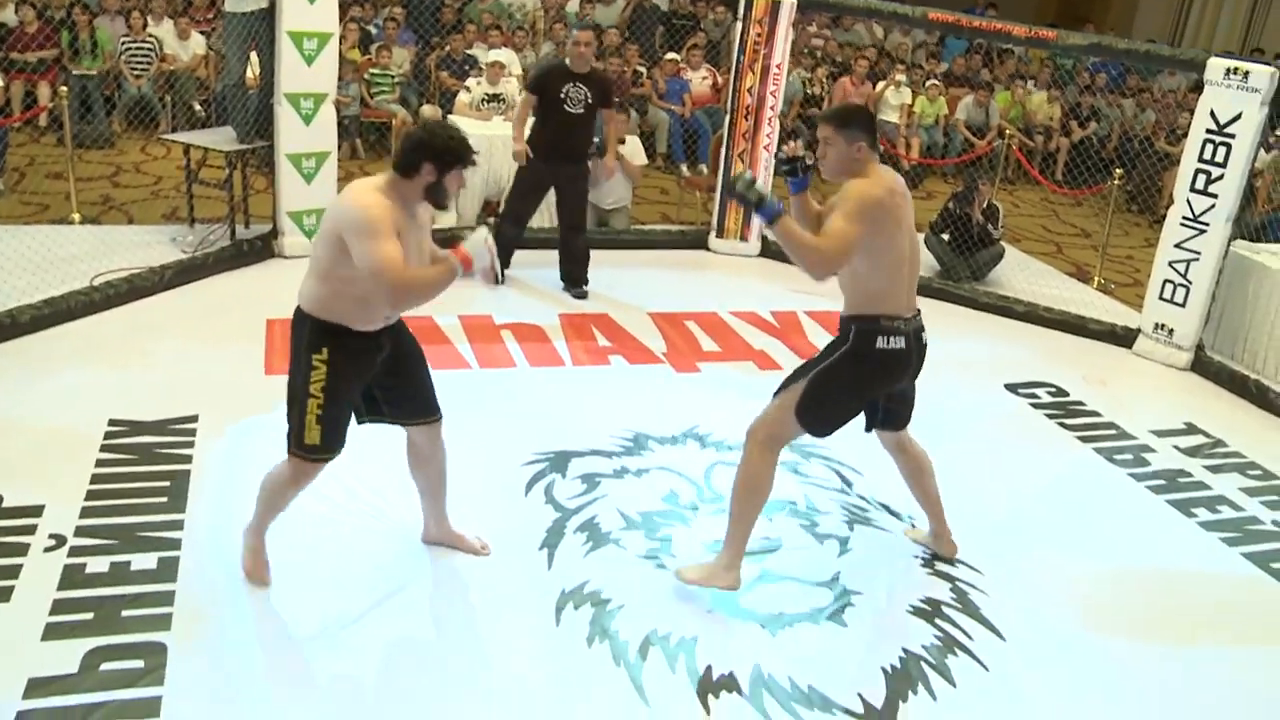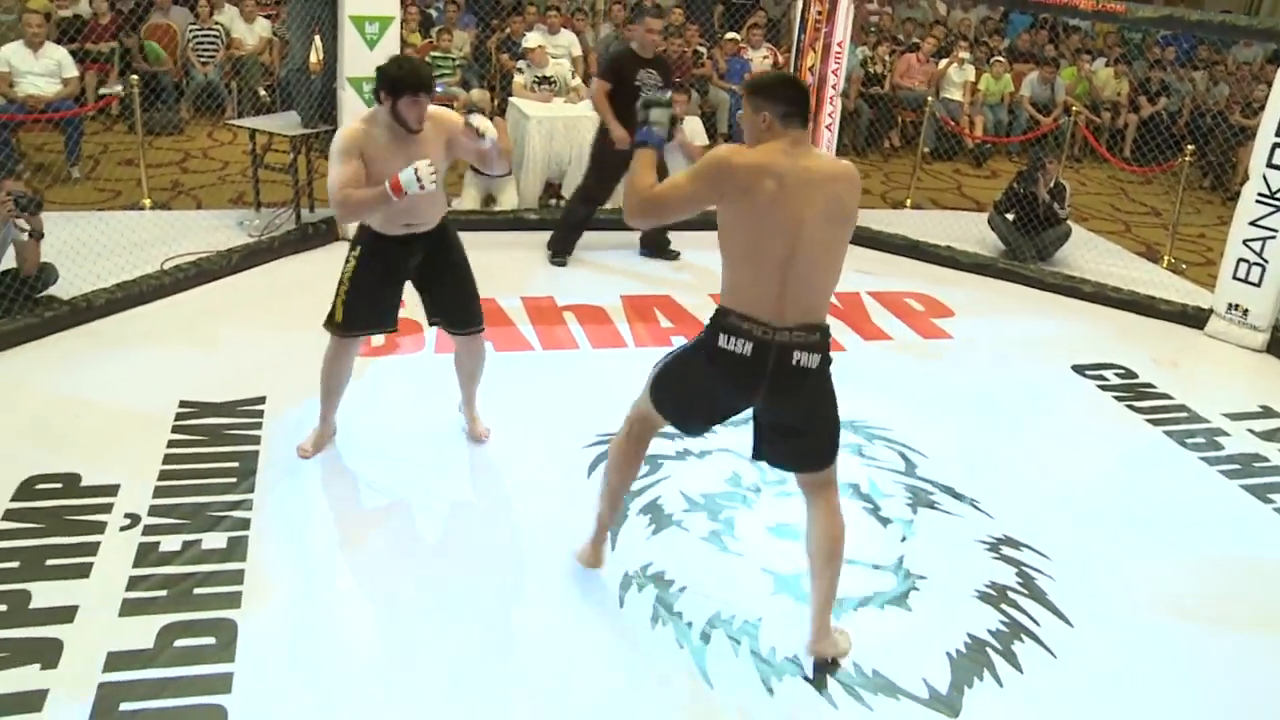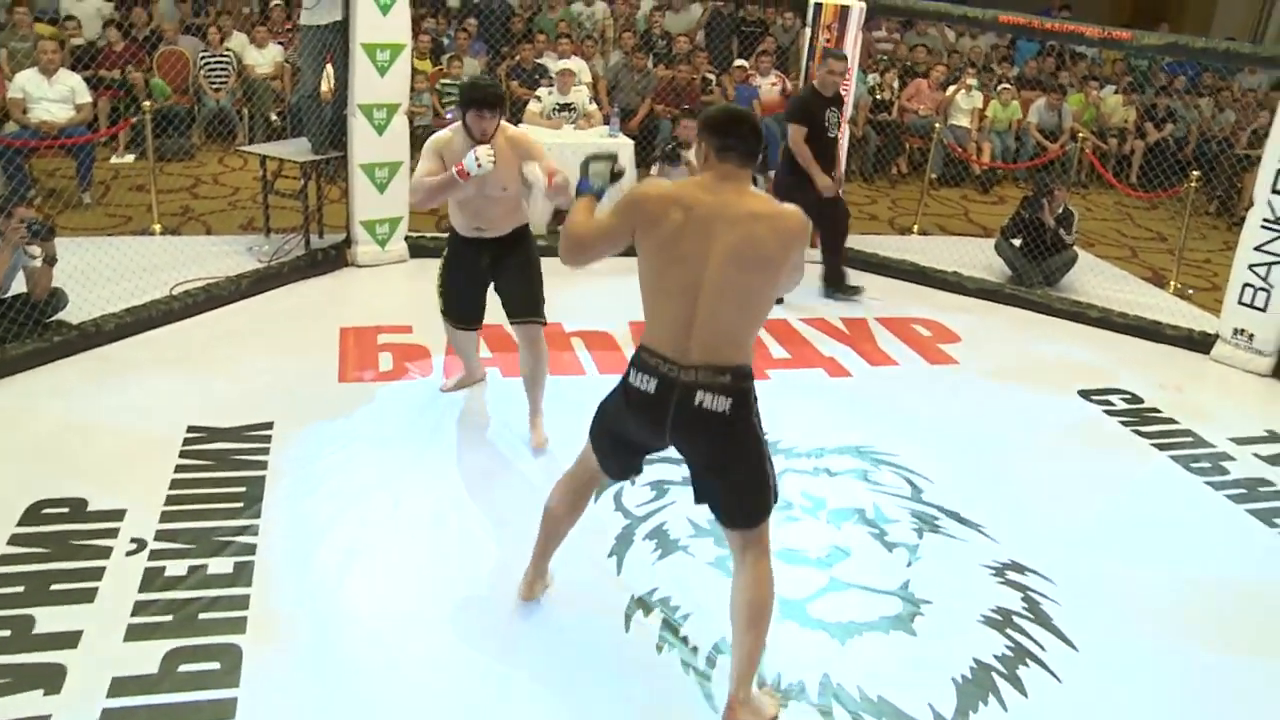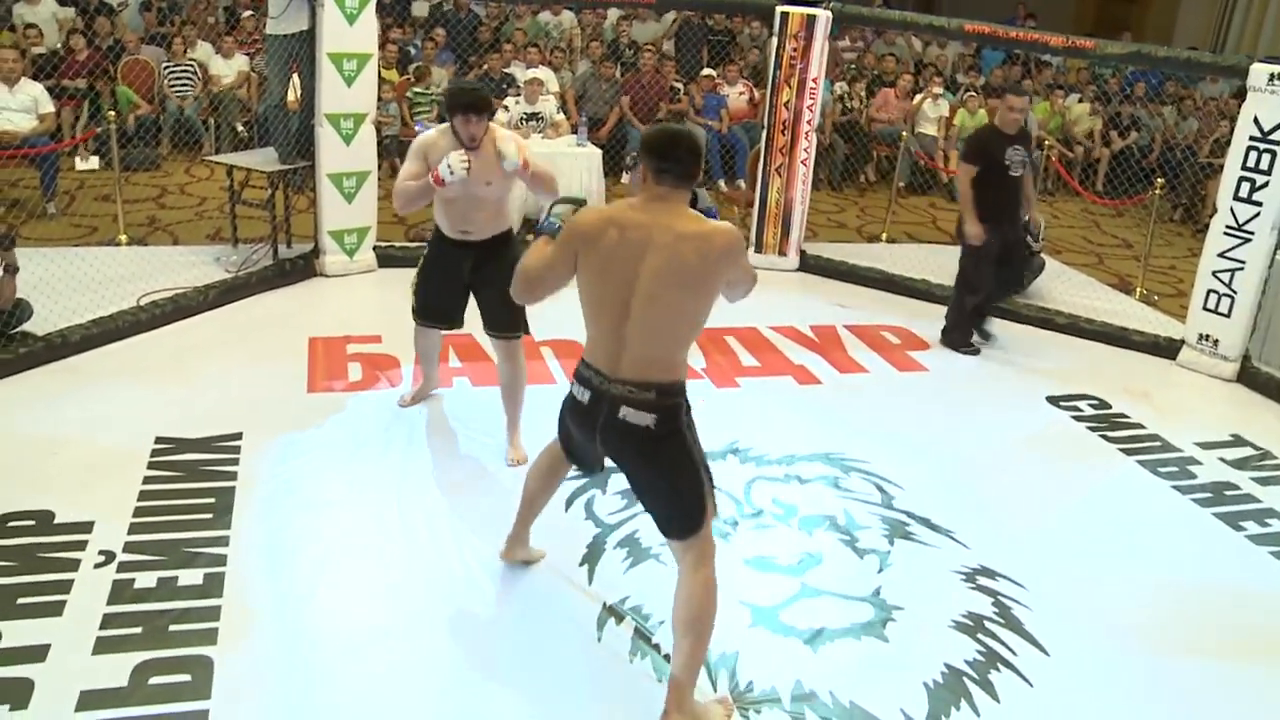
dt=1s
person 1, frame 1
left shoulder: (864, 193)
right shoulder: (888, 183)
left elbow: (820, 263)
right elbow: (820, 228)
left wrist: (766, 209)
right wrist: (798, 184)
left hip: (868, 342)
right hip: (905, 340)
left knee: (763, 435)
right knee: (895, 437)
left ankle: (726, 564)
right ankle: (940, 534)
person 1, frame 2
left shoulder: (734, 165)
right shoulder: (846, 178)
left elbow: (639, 211)
left wrist: (649, 140)
left hip: (731, 347)
right hip: (806, 360)
left knee: (639, 414)
right knee: (822, 491)
left ankle: (596, 540)
right ankle: (822, 632)
person 1, frame 3
left shoulder: (653, 198)
right shoulder: (789, 223)
left elbow: (573, 251)
left wrist: (589, 189)
left hip: (646, 387)
right hip: (723, 403)
left knee: (585, 471)
right knee: (752, 549)
left ankle: (534, 576)
person 1, frame 4
left shoulder: (591, 224)
right shoulder: (721, 240)
left elbow: (524, 289)
right elbow: (740, 290)
left wrist: (549, 229)
left hip: (588, 395)
right hip: (656, 414)
left knee: (561, 452)
right knee: (697, 559)
left ankle: (517, 543)
person 2, frame 1
left shoulder: (415, 203)
right shoulder: (367, 210)
left elbow: (424, 260)
right elbow: (402, 291)
left wrist: (472, 258)
right wrist: (462, 261)
left hip: (385, 332)
right hip: (328, 339)
left knee: (427, 429)
right knee: (307, 461)
left ankle: (437, 526)
right ankle: (255, 535)
person 2, frame 2
left shoulder: (443, 121)
right shoulder: (354, 136)
left elbow: (498, 167)
right elbow: (343, 208)
left wrist: (489, 143)
right wrist: (397, 186)
left hip: (436, 238)
right hip: (379, 244)
left knee: (470, 334)
right knee: (344, 338)
left ankle: (469, 407)
right ankle: (326, 425)
person 2, frame 3
left shoulder: (521, 142)
right shoulder: (440, 143)
left elbow: (563, 189)
right elbow: (418, 199)
left wrist: (547, 184)
right wrist: (462, 171)
left hip: (513, 244)
right hip: (464, 245)
left knee: (530, 331)
right knee: (457, 324)
left ankle: (535, 417)
right ankle: (473, 370)
person 2, frame 4
left shoulder: (505, 142)
right shoulder: (426, 144)
left elbow: (550, 190)
right elbow: (401, 202)
left wrist: (521, 167)
right wrist: (439, 177)
left hip: (497, 248)
right hip: (447, 245)
left knee: (508, 342)
right knee: (426, 323)
left ankle: (514, 434)
right ankle: (428, 382)
person 3, frame 1
left shoulder: (601, 82)
right shoulder: (548, 74)
left elbow: (609, 120)
right elbow: (525, 105)
left wrist: (611, 154)
right wrist: (518, 139)
left hip: (575, 164)
right hip: (538, 158)
left knee: (574, 224)
right knee: (516, 212)
left ankle: (574, 280)
right ankle: (497, 264)
person 3, frame 2
left shoulder: (662, 64)
right shoulder: (618, 59)
right elbow: (597, 93)
right wrist: (614, 127)
right hip: (616, 140)
right knee: (591, 193)
left ankle: (655, 244)
right ankle: (560, 246)
person 3, frame 3
left shoulder: (837, 99)
right shoulder: (803, 100)
right elbow: (795, 141)
left wrist: (831, 172)
right wrist: (818, 176)
left hip: (823, 178)
right hip: (796, 180)
left knee: (838, 224)
left ankle: (835, 282)
person 3, frame 4
left shoulder: (1024, 137)
right shoulder: (982, 138)
right elbow: (963, 179)
left wrist: (1031, 208)
right wrist: (969, 221)
left hip: (1010, 220)
right hip: (982, 222)
left knee: (1014, 272)
right knee: (975, 279)
left ankle: (974, 318)
right ankle: (955, 335)
